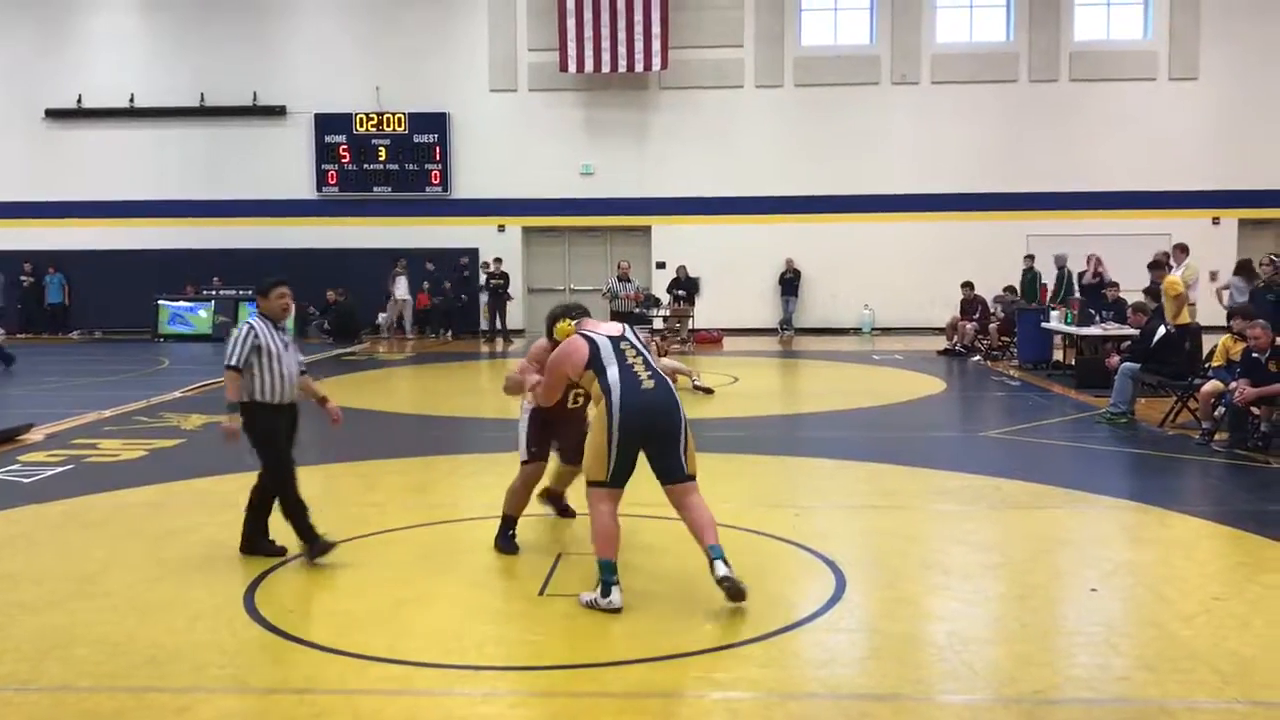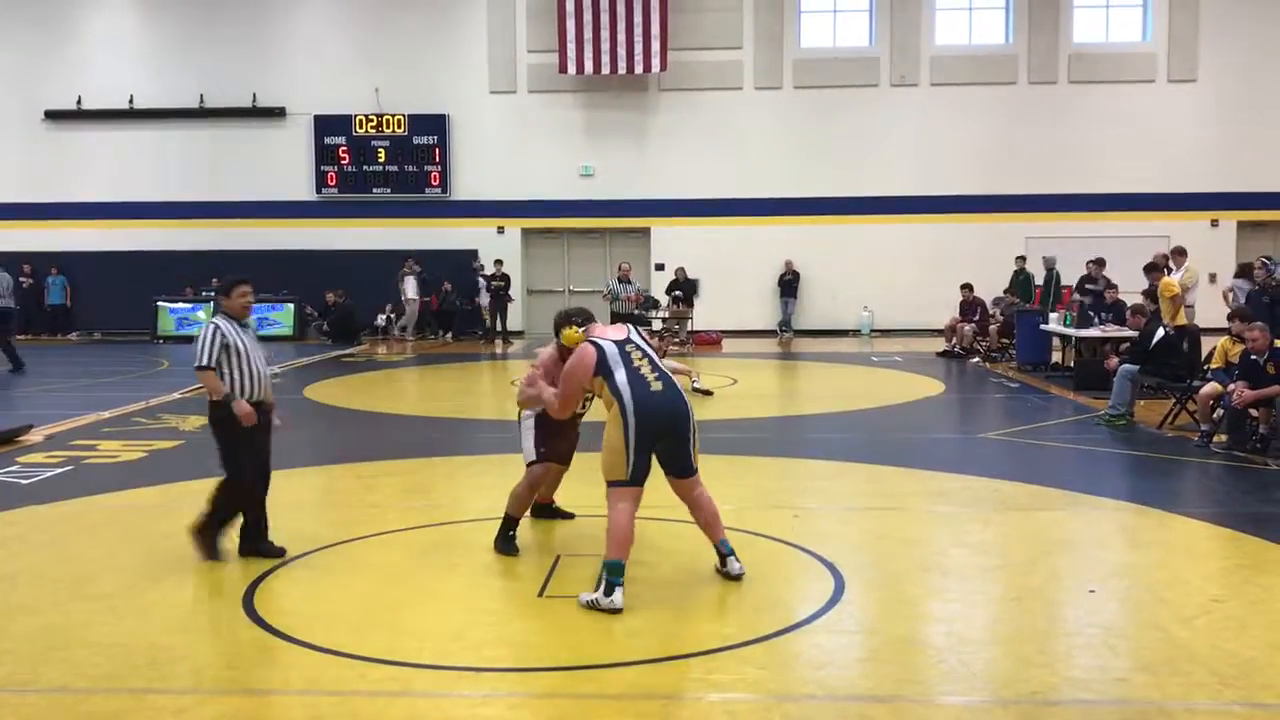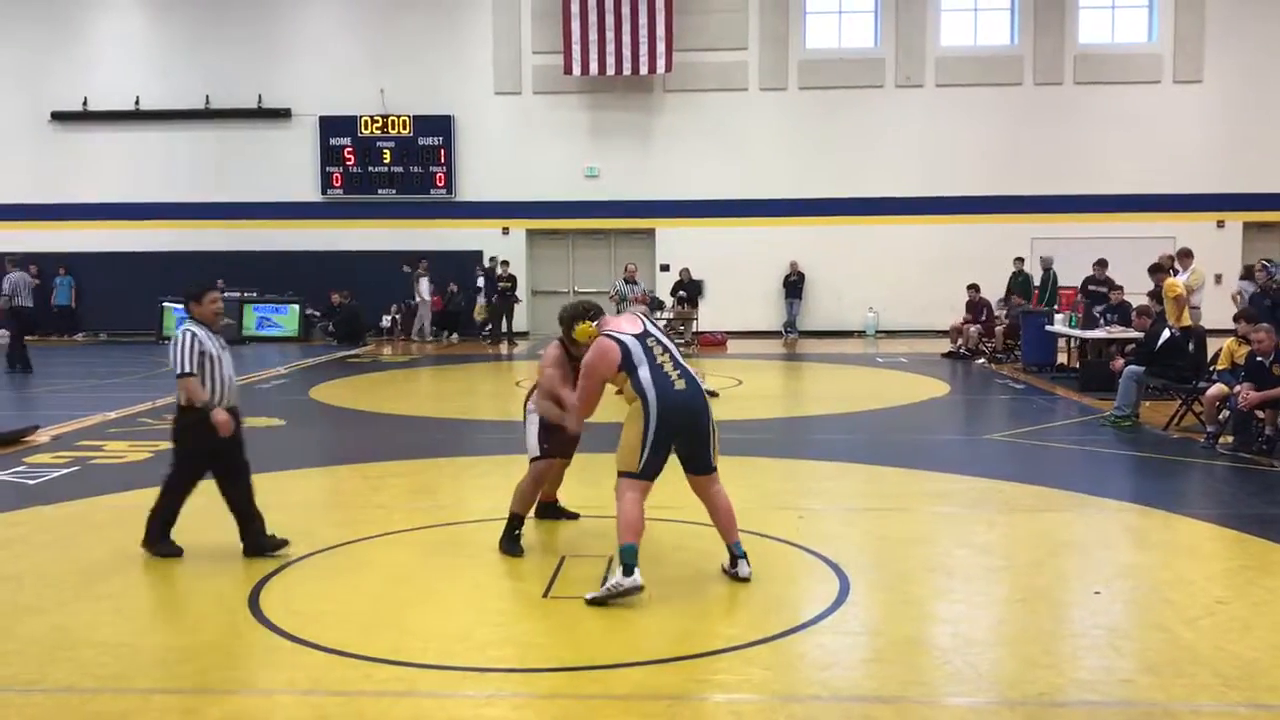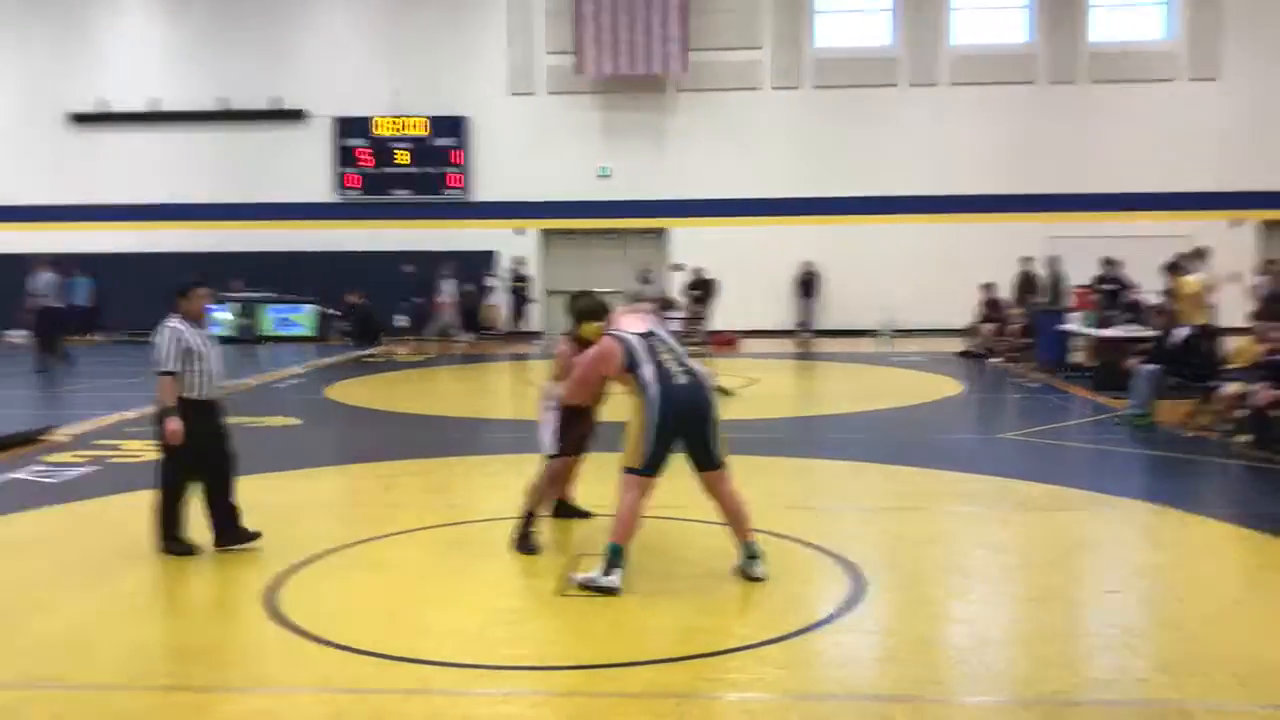
dt=0.2s
person 1, frame 1
left shoulder: (567, 350)
right shoulder: (625, 329)
left elbow: (545, 398)
left wrist: (531, 380)
left hip: (620, 411)
right hip: (667, 405)
left knee: (601, 499)
right knee: (686, 494)
left ankle: (609, 589)
right ankle: (719, 564)
person 1, frame 2
left shoulder: (577, 360)
right shoulder: (628, 330)
left elbow: (562, 410)
left wrist: (539, 386)
left hip: (633, 413)
right hip: (675, 405)
left knee: (622, 500)
right knee: (691, 487)
left ankle: (611, 591)
right ankle: (729, 559)
person 1, frame 3
left shoulder: (597, 353)
right shoulder: (637, 317)
left elbow: (580, 412)
left hip: (655, 408)
right hip: (694, 400)
left knee: (629, 491)
right knee: (709, 485)
left ankle: (628, 572)
right ankle: (738, 561)
person 1, frame 4
left shoulder: (602, 351)
right shoulder: (646, 317)
left elbow: (573, 397)
left hip: (659, 403)
right hip: (698, 395)
left knee: (633, 487)
right knee: (719, 482)
left ankle: (610, 571)
right ankle: (752, 560)
person 2, frame 1
left shoulder: (284, 333)
right shoulder: (250, 330)
left elbow: (299, 374)
right elbow: (232, 372)
left wrist: (324, 401)
right wrist: (233, 412)
left hip: (285, 411)
right hip: (261, 416)
left knee: (273, 476)
right knee: (282, 475)
left ankle: (253, 539)
right ankle: (309, 539)
person 2, frame 2
left shoulder: (247, 330)
right shoulder: (215, 329)
right elbow: (206, 372)
left wrist: (269, 406)
right wrist: (234, 401)
left hip: (257, 413)
right hip: (229, 415)
left knee: (259, 477)
right knee: (240, 478)
left ankle: (255, 541)
right ankle: (206, 531)
person 2, frame 3
left shoulder: (214, 335)
right shoulder: (187, 336)
right elbow: (186, 380)
right wrist: (214, 411)
left hip: (225, 417)
right hip: (195, 421)
left knee: (237, 478)
right knee: (183, 480)
left ankle: (255, 538)
right ankle: (156, 536)
person 2, frame 4
left shoulder: (200, 329)
right shoulder: (173, 331)
right elbow: (167, 376)
right wrist: (171, 417)
left hip: (206, 409)
right hip: (185, 412)
left knee: (221, 467)
right knee: (177, 475)
left ankle: (229, 531)
right ankle: (170, 536)
person 3, frame 1
right shoulder: (544, 349)
right elbow: (510, 386)
right wrist: (527, 380)
left hip: (573, 417)
right hip: (541, 414)
left knee: (574, 465)
right knee: (531, 472)
left ankle: (554, 494)
right ankle: (505, 532)
person 3, frame 2
right shoulder: (550, 358)
right elbow: (523, 401)
left hip: (568, 420)
right hip: (541, 418)
left knee: (559, 467)
right knee: (537, 474)
left ankle: (543, 505)
right ankle: (505, 535)
person 3, frame 3
right shoulder: (555, 356)
right elbow: (543, 402)
right wrist: (566, 419)
left hip: (571, 412)
right hip: (545, 411)
left knee: (561, 461)
right knee: (540, 468)
left ankle: (547, 505)
right ankle: (511, 532)
person 3, frame 4
left shoulder: (601, 338)
right shoulder: (567, 350)
left hip: (584, 407)
right hip: (562, 408)
left knee: (572, 459)
right knee: (554, 466)
left ankle: (561, 503)
right ankle: (524, 529)
